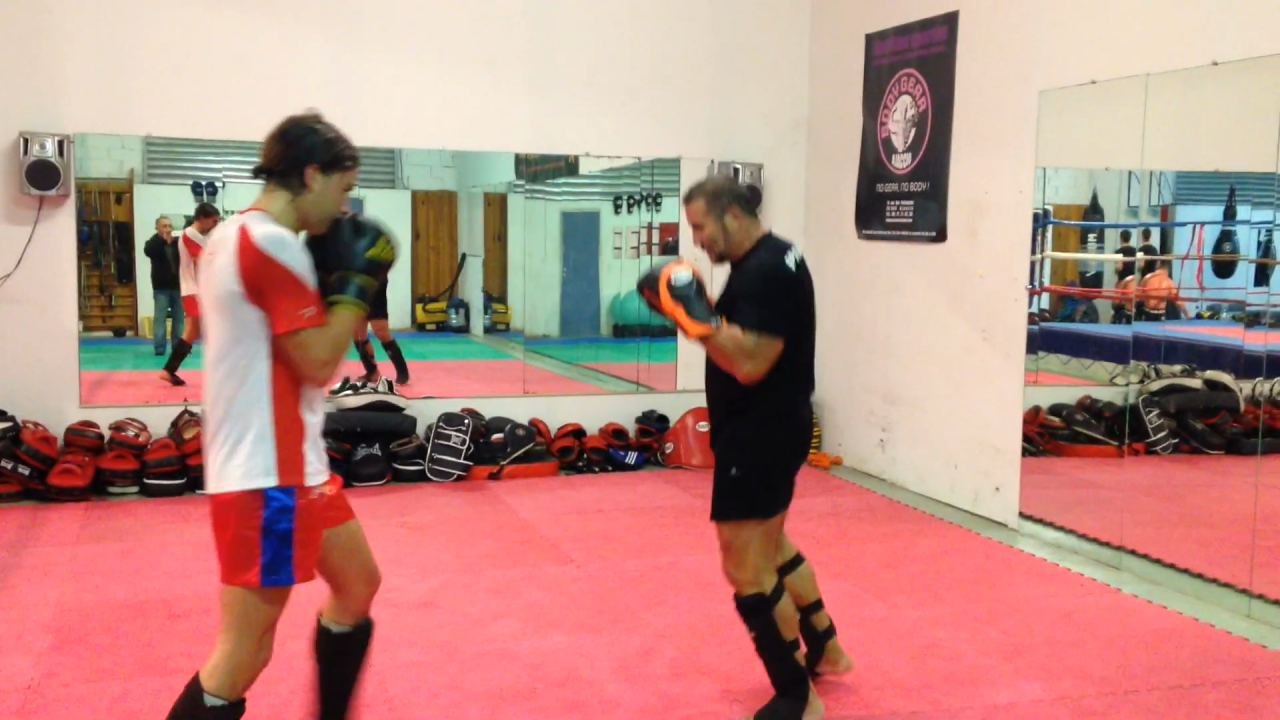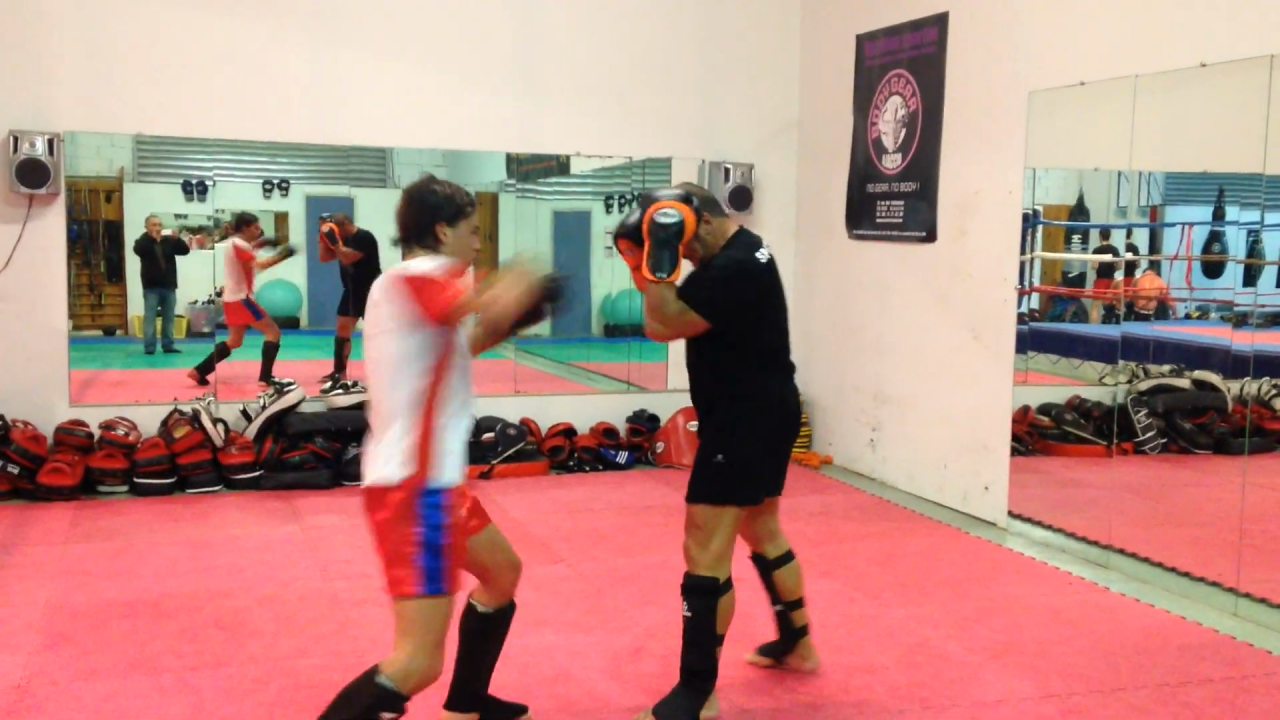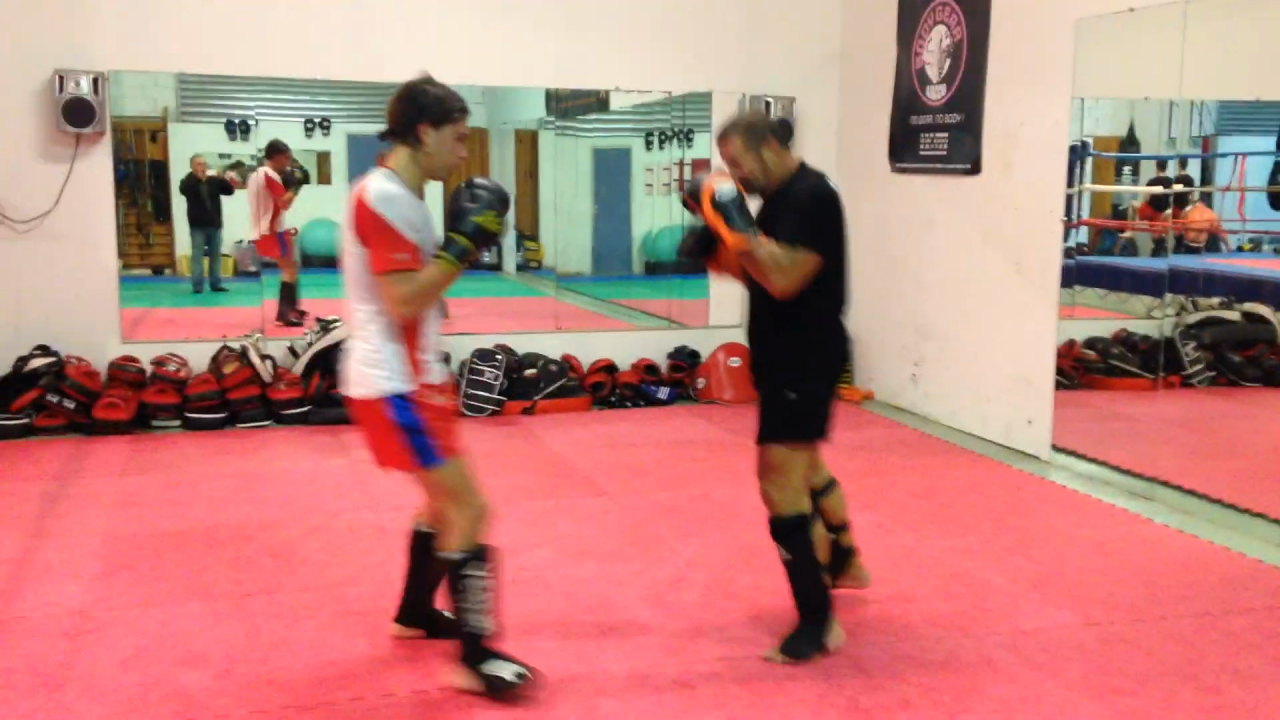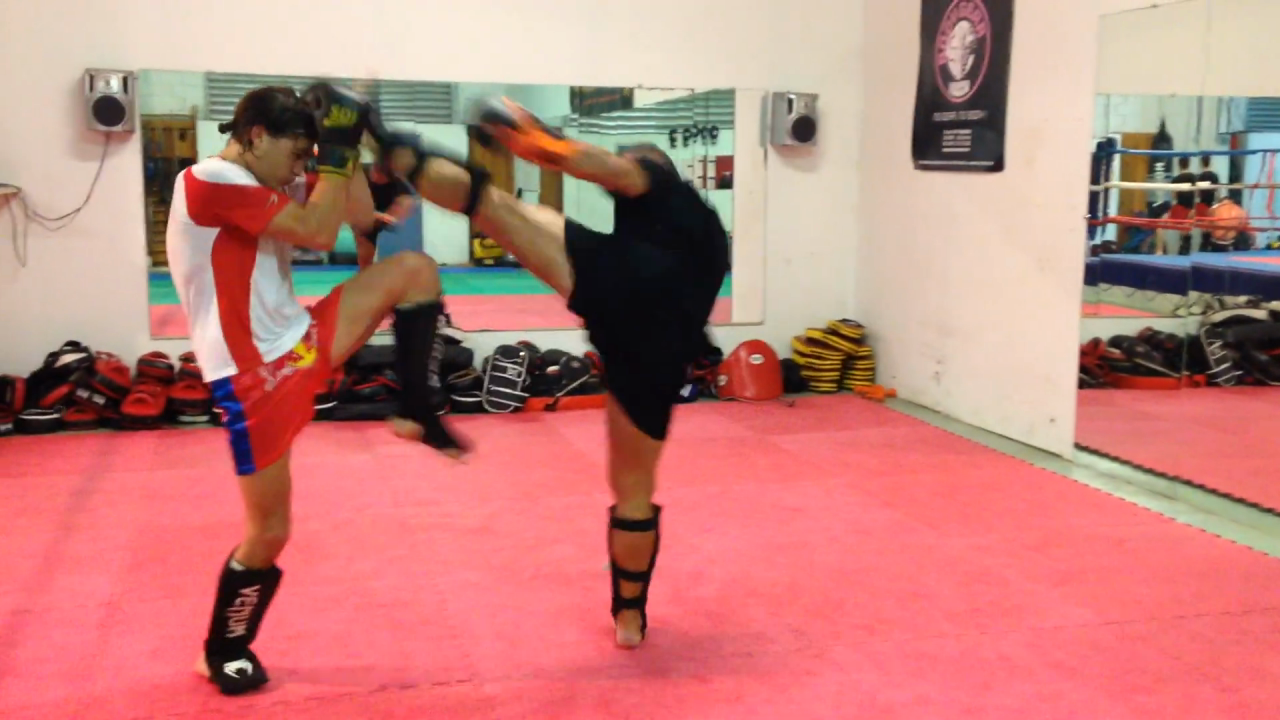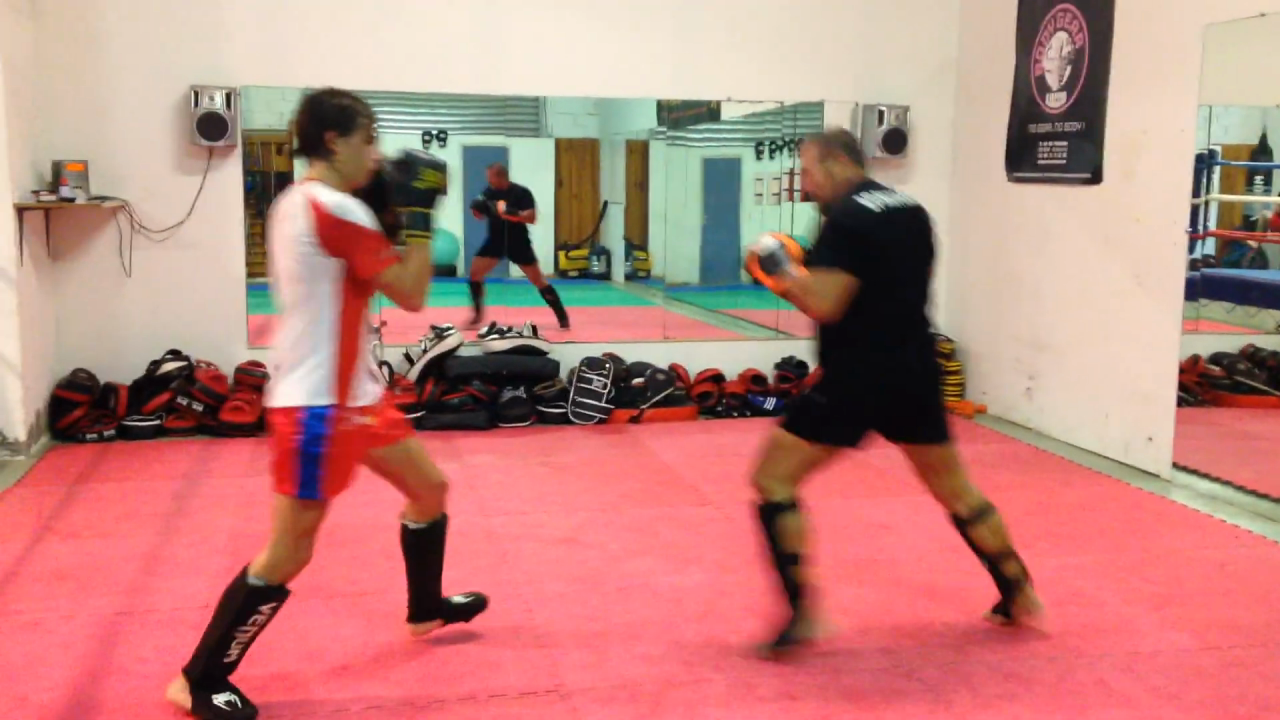
dt=1s
person 1, frame 1
left shoulder: (239, 236)
right shoulder: (269, 243)
right elbow: (320, 360)
left wrist: (340, 274)
right wrist: (357, 280)
left hip: (295, 467)
right hip: (266, 478)
left knee: (359, 584)
right knee: (245, 652)
person 1, frame 2
left shoulder: (419, 285)
right shoulder: (418, 278)
left elbow: (469, 339)
right elbow: (495, 308)
left wrist: (523, 306)
right wrist: (529, 284)
left hip: (437, 481)
right hip: (414, 485)
left knee: (503, 572)
right knee: (416, 663)
person 1, frame 3
left shoulder: (400, 195)
right shoulder: (382, 198)
right elbow: (404, 302)
left wrist: (467, 233)
right wrist: (462, 244)
left hip: (415, 377)
right hip: (394, 386)
left knee: (447, 502)
right knee: (469, 512)
left ankle: (416, 612)
right ankle: (476, 658)
person 1, frame 4
left shoulder: (254, 182)
right shoulder: (207, 181)
left elbow: (355, 215)
right elbow: (317, 233)
left wrist: (343, 141)
right wrist: (336, 147)
left hip: (300, 339)
right hip: (252, 374)
left knee: (416, 269)
right knee: (268, 531)
left ankle: (419, 410)
right ankle: (222, 650)
person 1, frame 5
left shoulder: (300, 204)
right shoulder: (332, 208)
right elbow: (412, 291)
left wrist: (398, 216)
right wrist: (418, 212)
left hip: (350, 395)
right hip: (317, 409)
left knee: (431, 488)
right knee: (290, 554)
left ankle: (427, 605)
person 2, frame 1
left shoulder: (765, 273)
right shoulder: (766, 261)
left elbow: (749, 363)
right elbow: (742, 340)
left wrist: (694, 311)
right wrist: (692, 307)
left hip: (761, 434)
right hip: (773, 427)
left knee: (746, 570)
right knee: (769, 545)
right ankle: (824, 647)
person 2, frame 2
left shoulder: (733, 268)
right shoulder: (738, 255)
left elbow: (661, 326)
right elbow: (676, 317)
left wrist: (659, 256)
right wrist: (643, 259)
left hip: (747, 423)
right hip: (766, 414)
left knee: (705, 551)
right knee: (763, 532)
right ankle: (797, 643)
person 2, frame 3
left shoulder: (812, 199)
right shoulder: (783, 198)
left elbow: (783, 280)
left wrist: (735, 224)
left hip: (803, 360)
right hip: (791, 357)
left knee: (782, 490)
right knee: (804, 469)
left ankle: (819, 625)
right ankle: (846, 563)
person 2, frame 4
left shoulder: (658, 184)
right shoulder: (712, 230)
left elbow: (604, 167)
left wrist: (538, 139)
left hip: (625, 279)
right hip: (667, 344)
left knee: (492, 201)
right knee: (634, 487)
right ankle: (630, 616)
person 2, frame 5
left shoulder: (848, 219)
right shoulder: (910, 212)
left elbow: (825, 306)
left wrist: (778, 274)
left hip: (856, 378)
right hip: (914, 370)
left knee: (772, 477)
right knee: (952, 486)
left ankle: (803, 612)
right ankle: (1020, 596)
